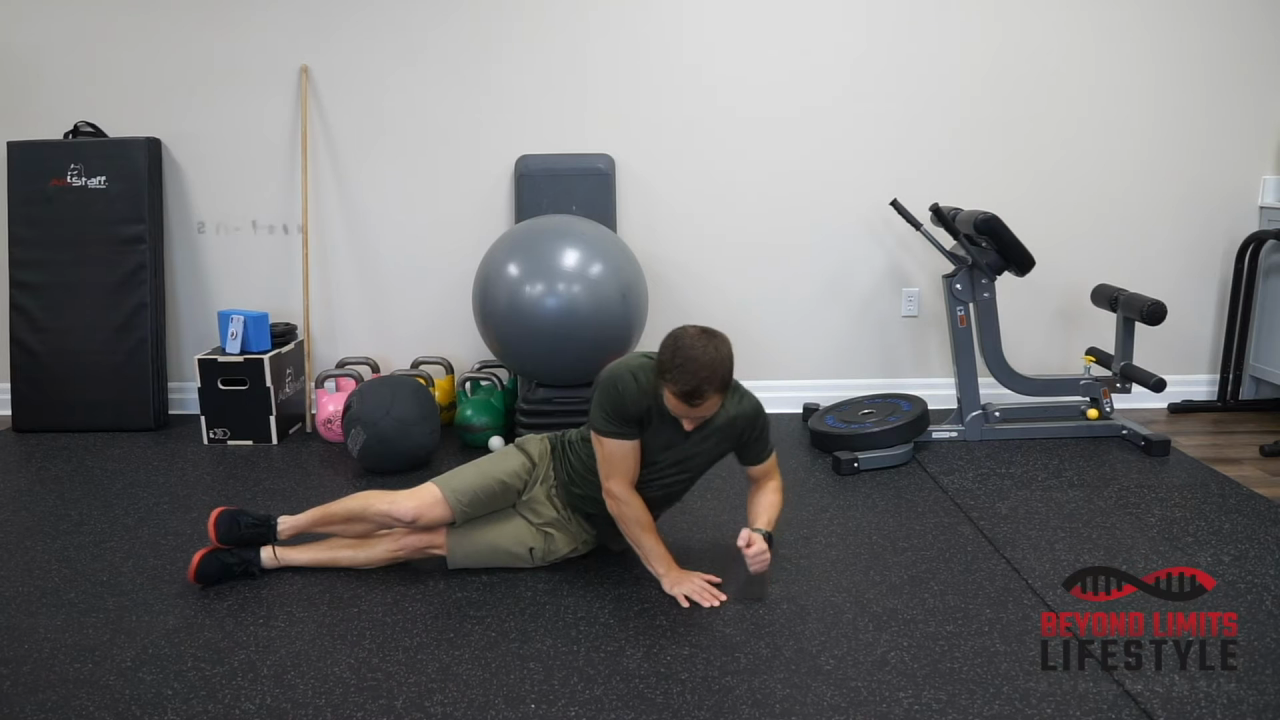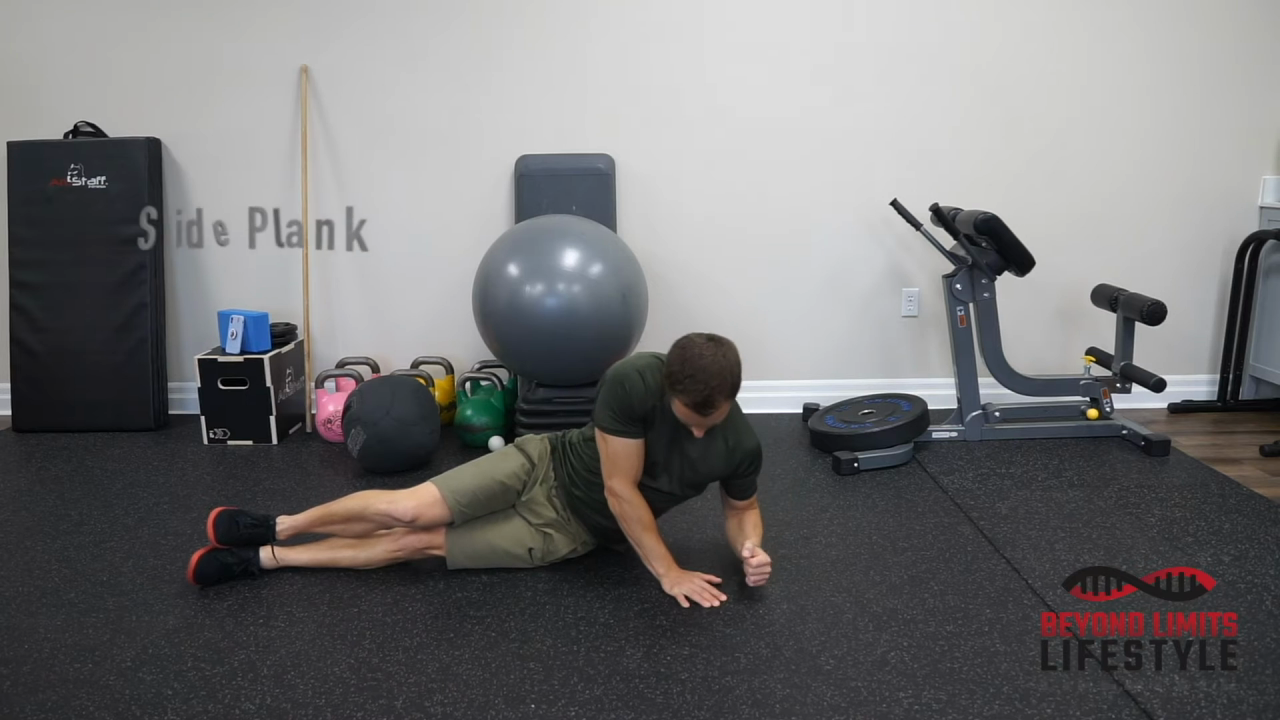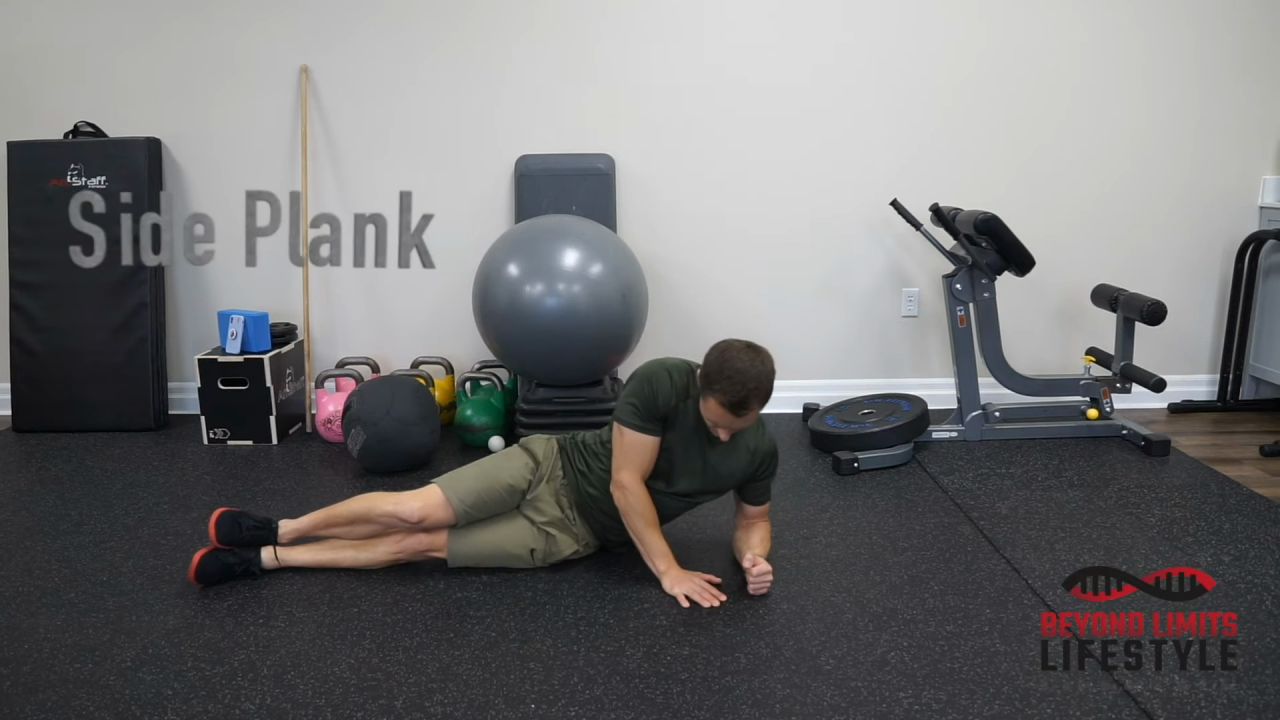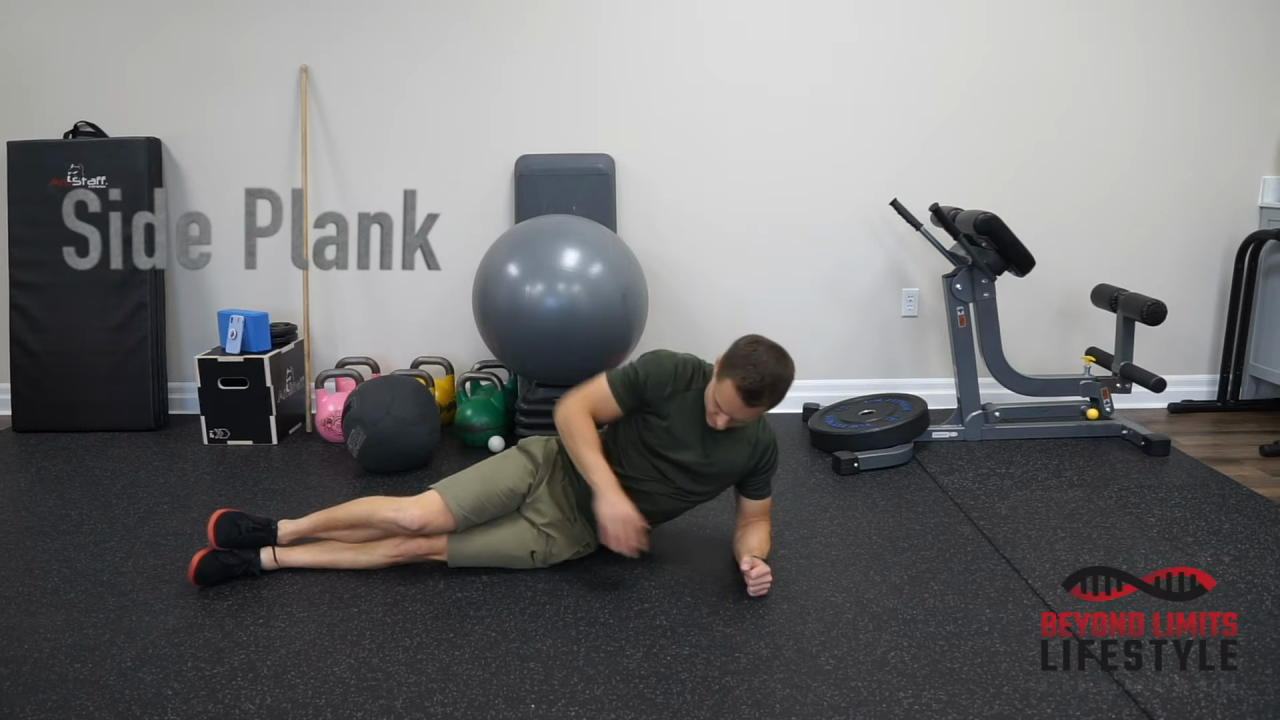
dt=0.5s
person 1, frame 1
left shoulder: (744, 416)
right shoulder: (625, 380)
left elbow: (765, 478)
right elbow: (619, 490)
left wrist: (758, 532)
right wrist: (668, 572)
left hip: (574, 528)
right hip: (544, 463)
left knee: (418, 544)
right knee: (411, 511)
left ankle: (264, 559)
right ankle: (278, 527)
person 1, frame 2
left shoulder: (740, 445)
right shoulder: (632, 380)
left elbow: (741, 510)
right elbow: (621, 489)
left wrist: (750, 549)
right wrist: (668, 572)
left hip: (572, 529)
right hip: (543, 465)
left knee: (415, 543)
right knee: (408, 511)
left ankle: (264, 558)
right ankle: (278, 526)
person 1, frame 3
left shoulder: (759, 451)
right shoulder: (662, 381)
left elbow: (753, 519)
right elbow: (626, 483)
left wrist: (754, 558)
right wrist: (668, 570)
left hip: (574, 531)
right hip: (552, 466)
left knee: (420, 546)
right knee: (415, 510)
left ankle: (264, 560)
right ankle: (279, 529)
person 1, frame 4
left shoulder: (757, 447)
right shoulder: (667, 372)
left elbow: (754, 519)
right elbow: (573, 409)
left wrist: (753, 558)
right wrist: (607, 490)
left hip: (571, 533)
right hip: (553, 471)
left knee: (420, 548)
right knee: (416, 517)
left ankle: (265, 559)
right ankle: (280, 530)
